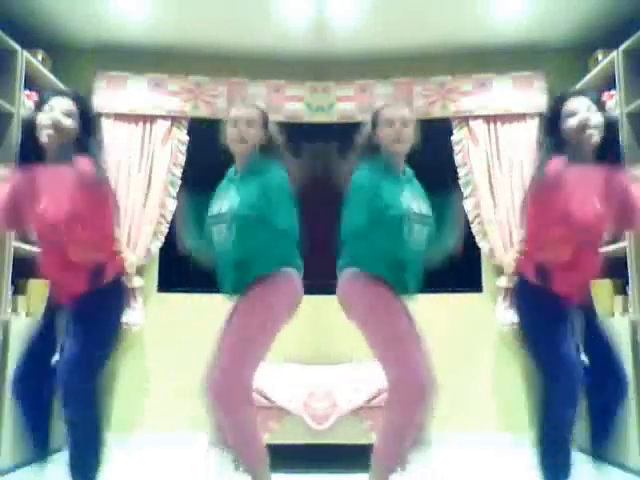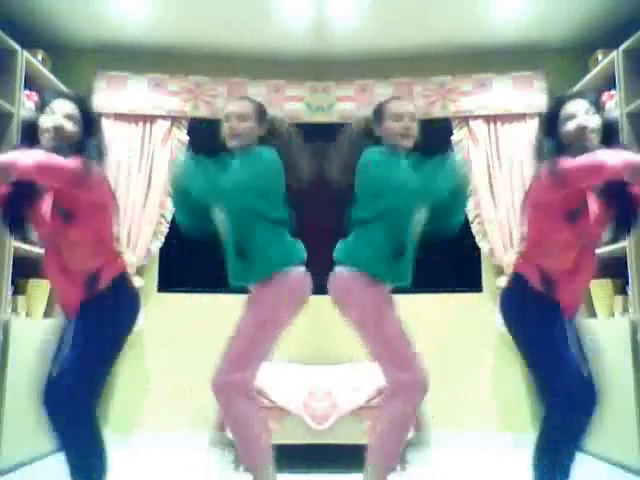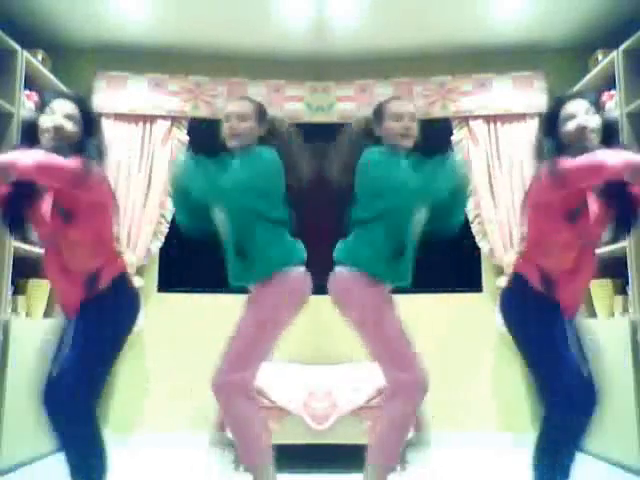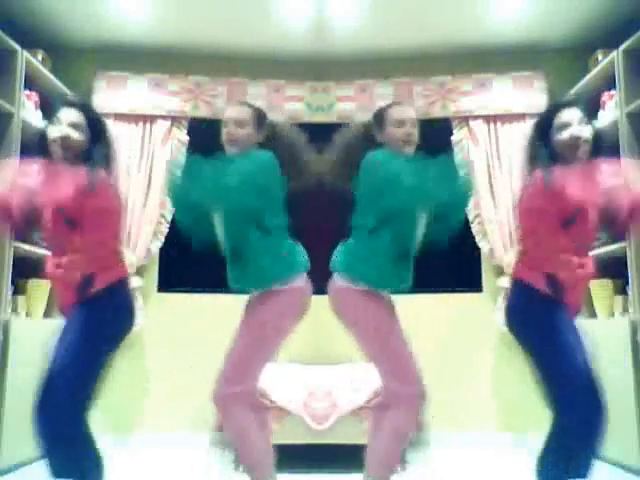
dt=0.1s
person 1, frame 1
left shoulder: (83, 170)
right shoulder: (33, 176)
left elbow: (56, 213)
left hip: (99, 294)
right hip: (65, 297)
left knee: (76, 389)
person 1, frame 2
left shoulder: (82, 172)
right shoulder: (35, 182)
left elbow: (44, 165)
left hip: (105, 301)
right hip: (79, 303)
left knee: (71, 401)
right knee: (59, 398)
person 1, frame 3
left shoulder: (83, 171)
right shoulder: (43, 177)
left elbow: (37, 163)
left hip: (106, 299)
right hip: (83, 302)
left knee: (68, 401)
right knee: (63, 399)
person 1, frame 4
left shoulder: (92, 180)
right shoulder: (44, 176)
left hip: (101, 303)
right hip: (84, 305)
left knee: (58, 406)
right knee: (59, 404)
person 2, frame 1
left shoulder: (605, 178)
right shoulder: (556, 170)
right elbow: (583, 213)
left hip: (574, 297)
right hip: (540, 295)
right knee: (564, 389)
person 2, frame 2
left shoulder: (604, 183)
right shoulder: (557, 172)
right elbow: (599, 163)
left hip: (561, 303)
right hip: (533, 301)
left knee: (580, 398)
right knee: (568, 399)
person 2, frame 3
left shoulder: (597, 178)
right shoulder: (556, 171)
right elbow: (602, 163)
left hip: (557, 302)
right hip: (533, 299)
left knee: (576, 399)
right knee: (570, 400)
person 2, frame 4
left shoulder: (595, 176)
right shoulder: (546, 180)
left hip: (557, 305)
right hip: (537, 303)
left knee: (582, 405)
right knee: (581, 405)
person 3, frame 1
left shoulder: (270, 176)
right shoulder: (225, 182)
left elbow: (282, 232)
right elbow: (214, 242)
right wrist: (192, 238)
left hip: (274, 283)
right hip: (250, 290)
left knee: (227, 388)
right knee: (223, 389)
person 3, frame 2
left shoulder: (263, 159)
right shoulder: (228, 169)
left elbow: (217, 193)
right elbow: (195, 223)
left wrist: (187, 170)
right wrist: (181, 184)
left hip: (281, 279)
right hip: (265, 283)
left knee: (230, 381)
right knee: (235, 383)
person 3, frame 3
left shoulder: (263, 160)
right shoulder: (228, 166)
left elbow: (224, 191)
right elbow: (193, 222)
left wrist: (189, 171)
right wrist: (183, 185)
left hip: (282, 280)
right hip: (266, 282)
left knee: (229, 382)
right knee: (237, 382)
person 3, frame 4
left shoulder: (261, 164)
right shoulder: (228, 170)
left elbow: (221, 191)
right elbow: (199, 230)
left wrist: (185, 179)
right wrist: (182, 192)
left hip: (282, 289)
right hip: (267, 291)
left knee: (229, 392)
right knee: (242, 390)
person 4, frame 1
left shoulder: (413, 182)
right shoulder: (368, 176)
left elbow: (426, 241)
right elbow: (356, 231)
left wrist: (446, 239)
left hip: (387, 290)
right hip: (364, 283)
left knee: (419, 388)
right knee: (412, 386)
person 4, frame 2
left shoulder: (411, 169)
right shoulder: (376, 160)
left elbow: (444, 223)
right elbow: (422, 193)
left wrist: (457, 183)
right wrist: (452, 170)
left hip: (374, 283)
right hip: (358, 279)
left knee: (406, 384)
right knee: (409, 381)
person 4, frame 3
left shoulder: (411, 166)
right shoulder: (376, 160)
left elbow: (446, 222)
right elbow: (415, 192)
left wrist: (455, 183)
right wrist: (450, 171)
left hip: (373, 282)
right hip: (358, 280)
left knee: (404, 383)
right knee: (410, 382)
person 4, frame 4
left shoulder: (410, 170)
right shoulder: (378, 164)
left elbow: (441, 228)
right elbow: (419, 192)
left wrist: (456, 191)
right wrist: (454, 177)
left hip: (372, 291)
right hip: (358, 289)
left knee: (398, 391)
right knee: (408, 392)
